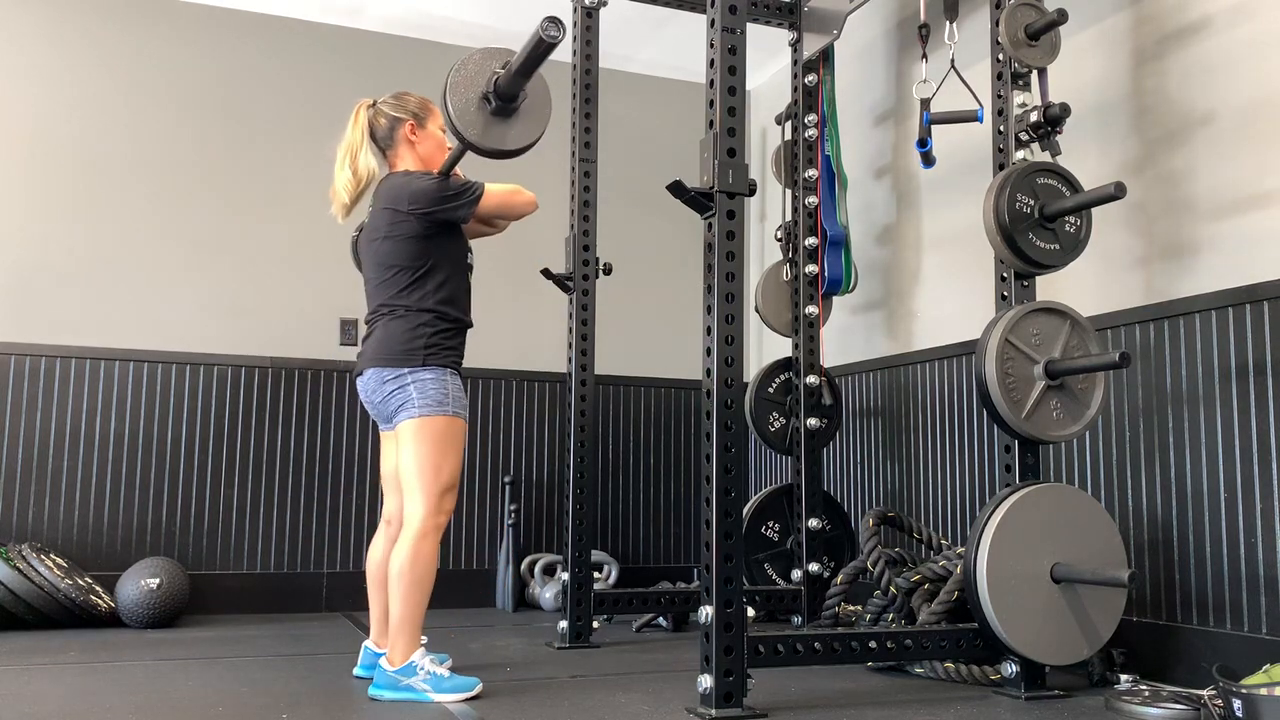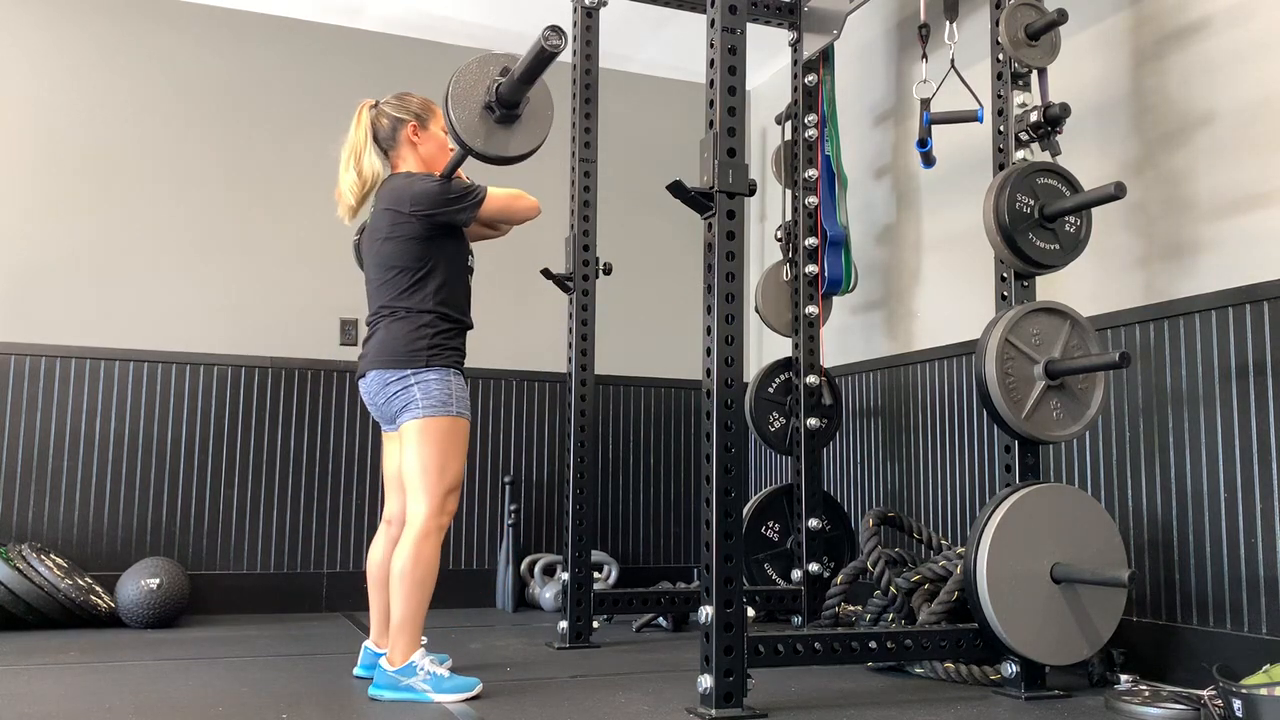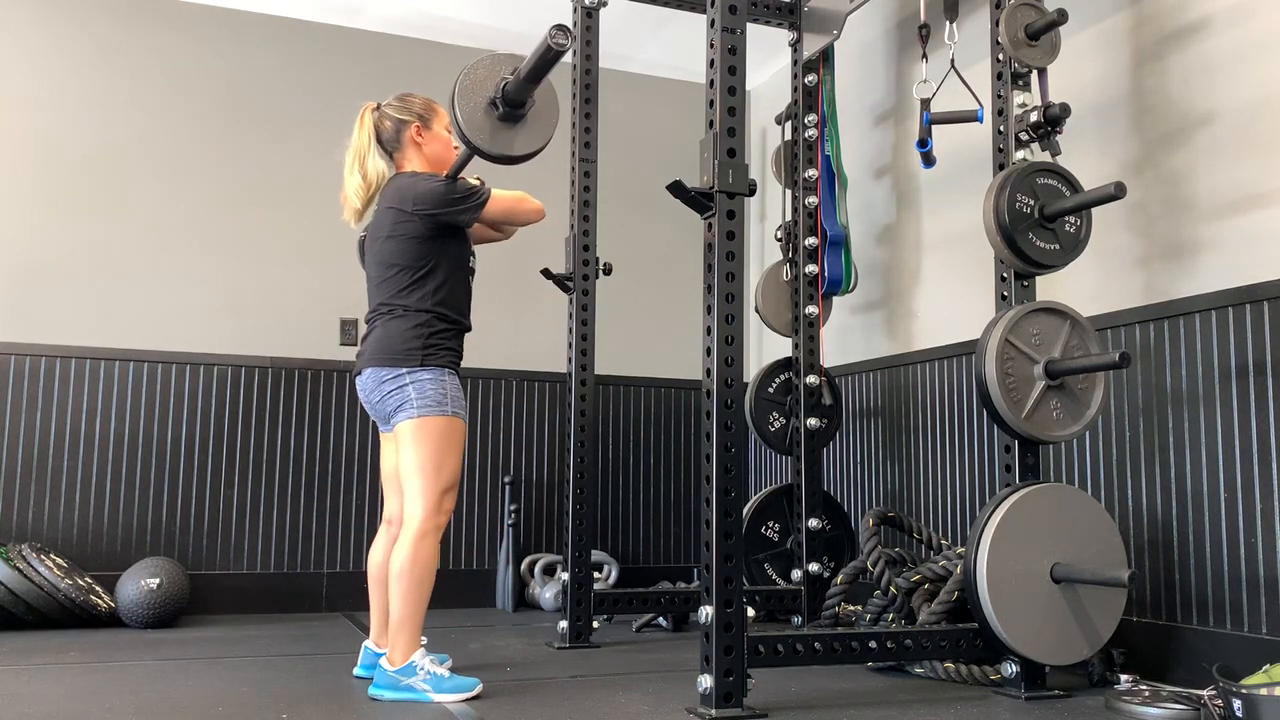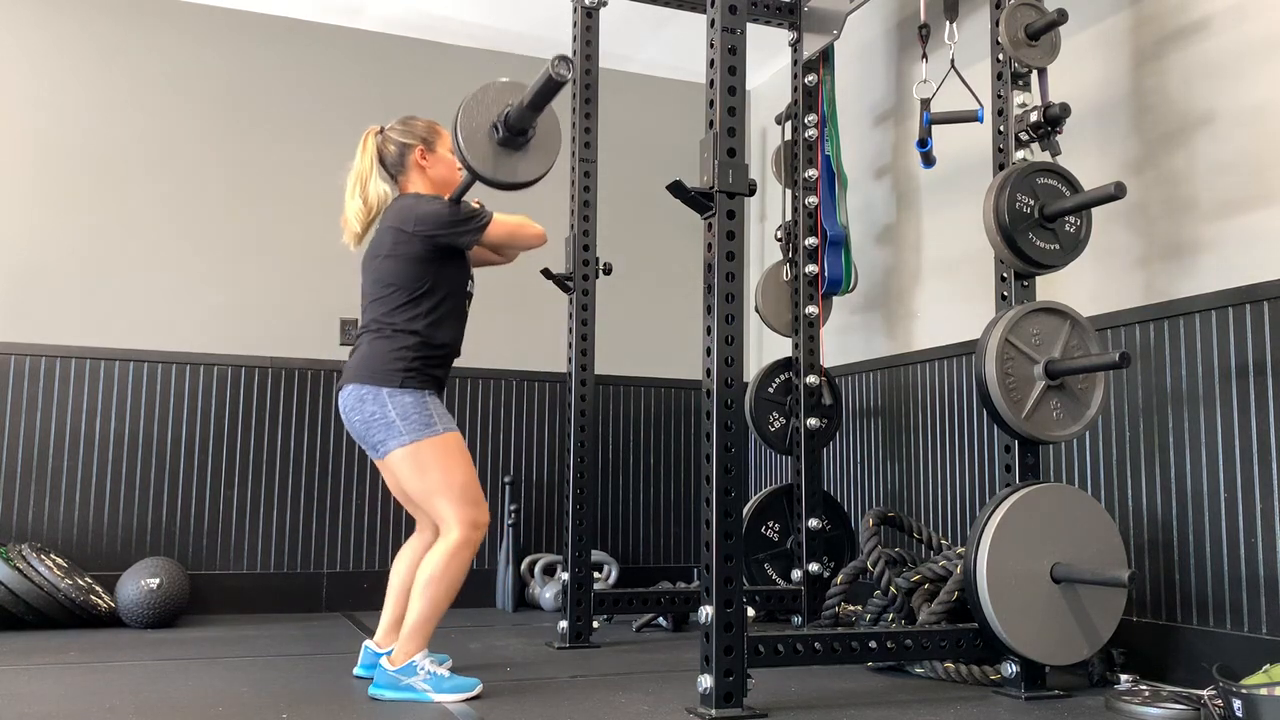
dt=0.4s
person 1, frame 1
left shoulder: (393, 200)
right shoulder: (421, 190)
left elbow: (484, 223)
right elbow: (522, 203)
left wrist: (467, 203)
right wrist: (470, 190)
left hip: (388, 370)
right hip: (419, 367)
left knee: (399, 517)
right knee: (428, 516)
left ankle: (380, 647)
right ankle: (401, 666)
person 1, frame 2
left shoulder: (394, 200)
right shoulder: (423, 192)
left elbow: (484, 226)
right elbow: (525, 208)
left wrist: (470, 203)
right wrist: (474, 193)
left hip: (389, 371)
right hip: (422, 369)
left knee: (400, 518)
right knee: (430, 516)
left ankle: (381, 648)
right ankle: (401, 666)
person 1, frame 3
left shoulder: (400, 201)
right shoulder: (426, 192)
left elbow: (487, 230)
right elbow: (530, 210)
left wrist: (472, 199)
right wrist: (480, 194)
left hip: (387, 369)
right hip: (416, 369)
left knee: (399, 518)
right knee: (427, 518)
left ankle: (380, 647)
right ankle: (402, 666)
person 1, frame 4
left shoulder: (406, 222)
right shoulder: (428, 214)
left elbow: (498, 253)
right elbow: (531, 235)
left wrist: (472, 221)
right wrist: (480, 218)
left hip: (374, 392)
right hip: (395, 392)
left knee: (437, 527)
right knee: (466, 524)
left ankle: (383, 647)
right ankle: (403, 665)
